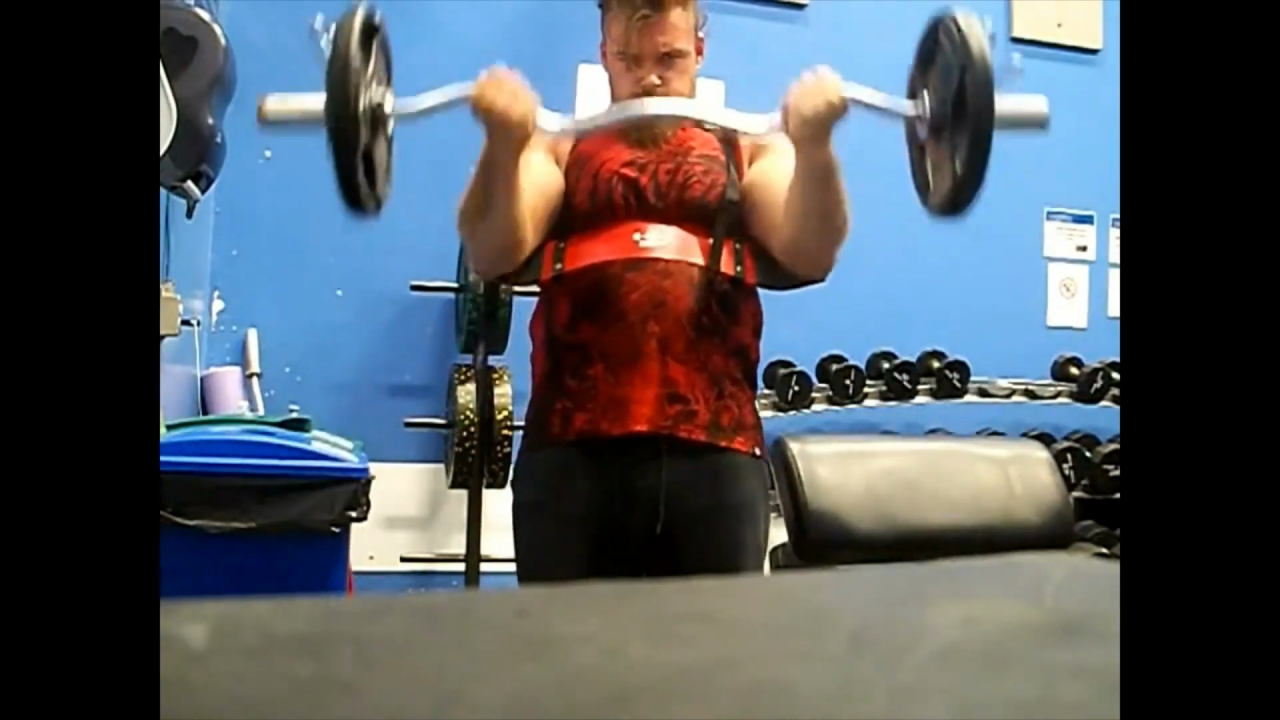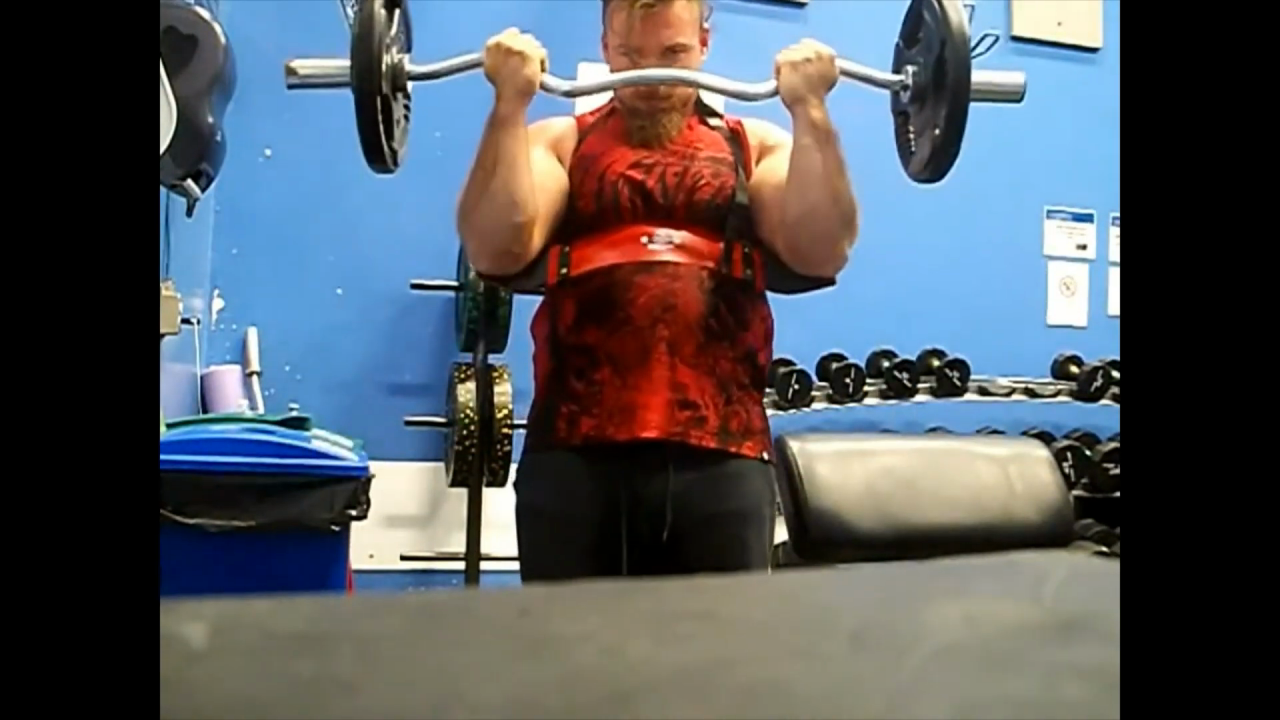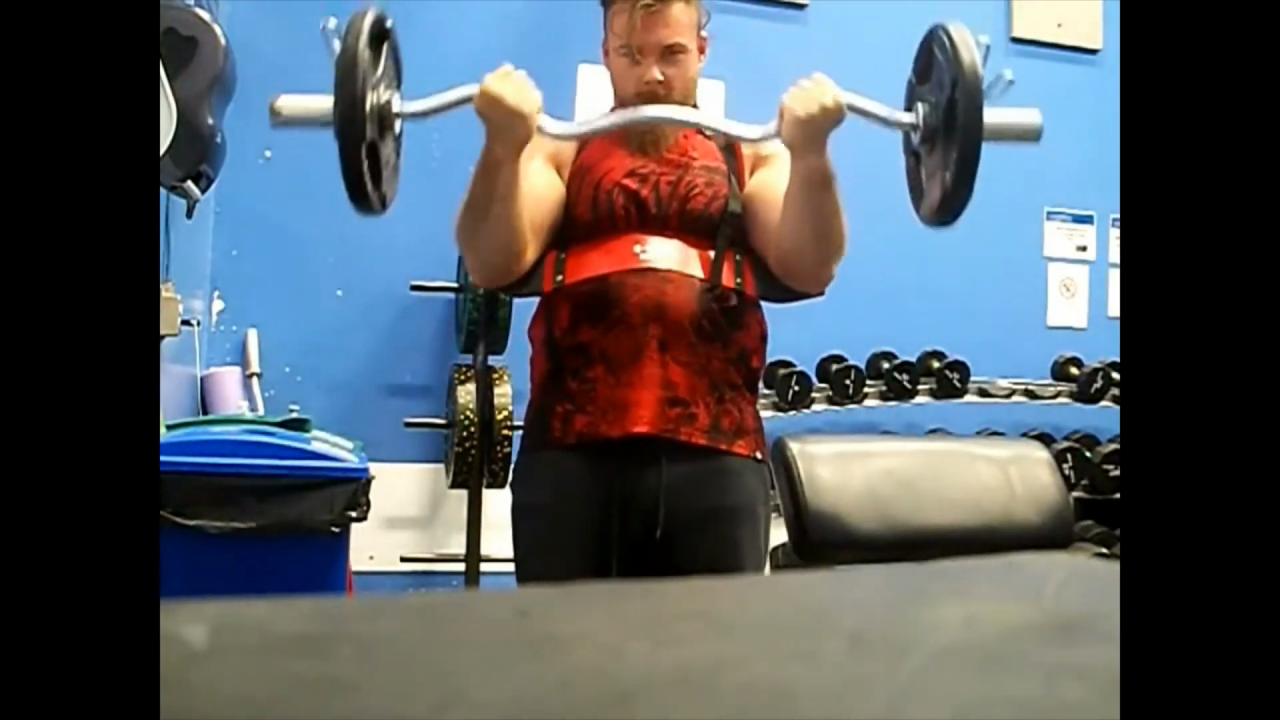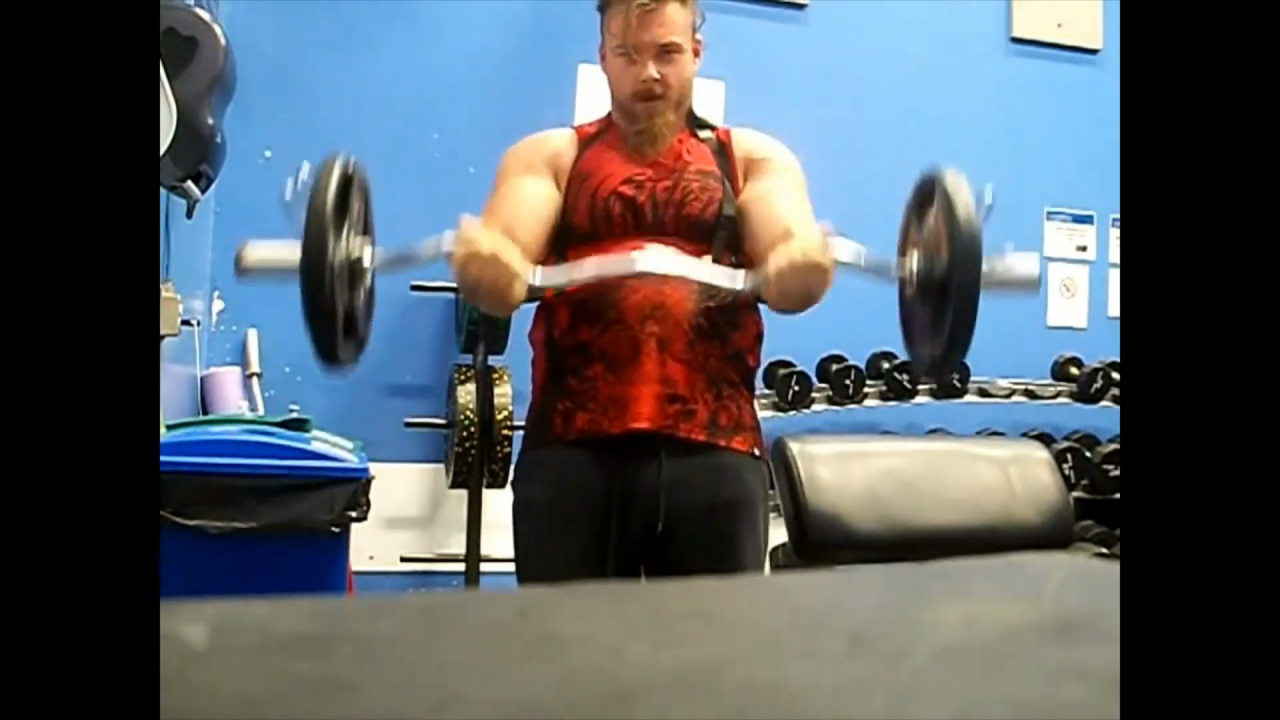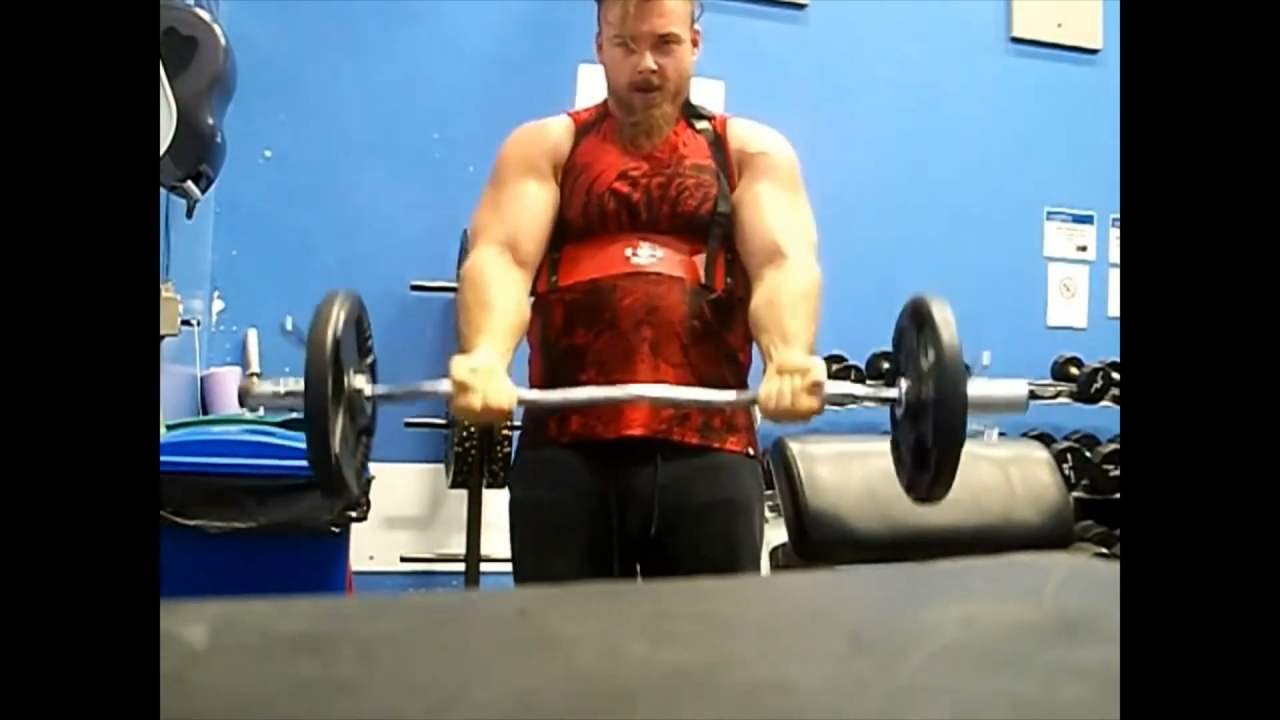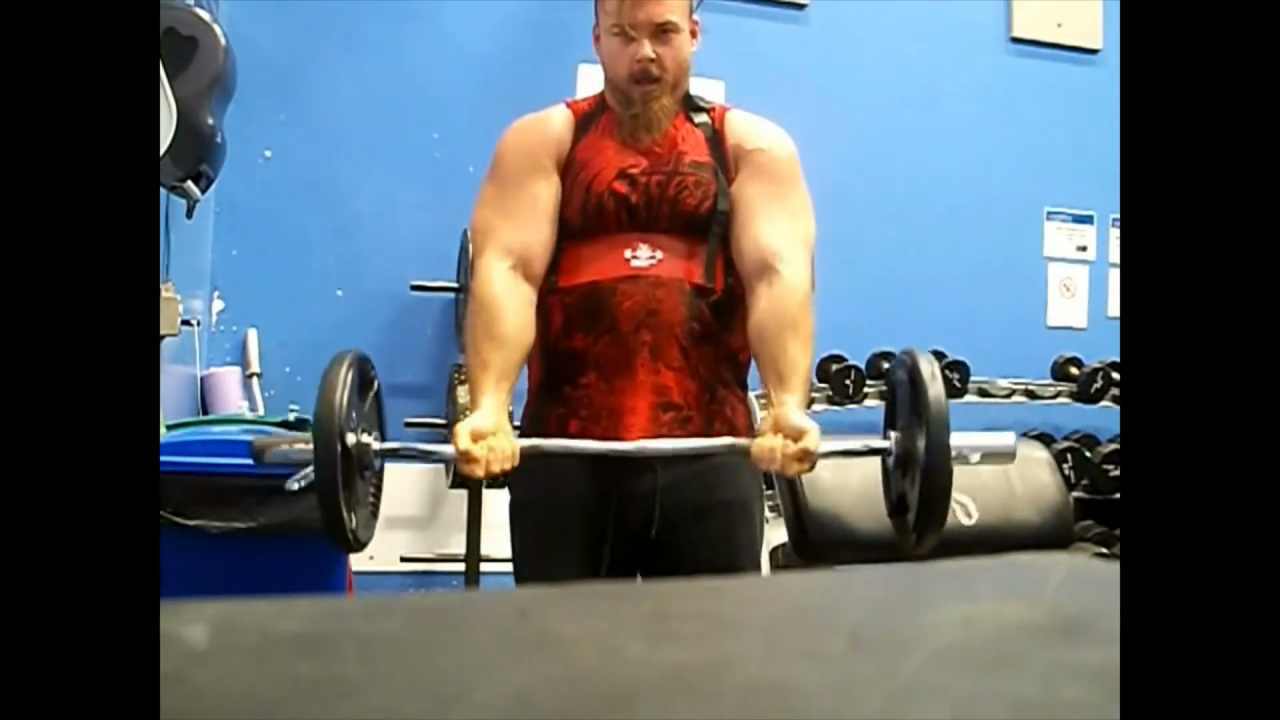
dt=0.3s
person 1, frame 1
left shoulder: (752, 149)
right shoulder: (554, 147)
left elbow: (811, 254)
right elbow: (492, 252)
left wrist: (813, 145)
right wrist: (502, 145)
left hip: (714, 445)
right hip: (572, 442)
person 1, frame 2
left shoulder: (757, 146)
right shoulder: (556, 143)
left elbow: (823, 252)
right elbow: (495, 250)
left wrist: (809, 110)
right wrist: (509, 103)
left hip: (720, 451)
right hip: (576, 448)
person 1, frame 3
left shoulder: (755, 155)
right shoulder: (553, 152)
left elbow: (810, 268)
right elbow: (492, 264)
left wrist: (808, 148)
right wrist: (500, 147)
left hip: (715, 450)
right hip: (572, 448)
person 1, frame 4
left shoulder: (753, 157)
right shoulder: (550, 156)
left elbow: (790, 259)
right elbow: (507, 257)
left wrist: (803, 263)
right wrist: (483, 263)
left hip: (713, 448)
right hip: (572, 446)
person 1, frame 5
left shoulder: (751, 149)
right shoulder: (544, 145)
left elbow: (784, 260)
right elbow: (501, 256)
left wrist: (790, 361)
right wrist: (486, 357)
left hip: (708, 446)
right hip: (568, 445)
person 1, frame 6
left shoulder: (751, 143)
right shoulder: (542, 139)
left elbow: (777, 274)
right elbow: (507, 269)
left wrist: (787, 405)
right wrist: (489, 405)
left hip: (706, 447)
right hip: (567, 446)
